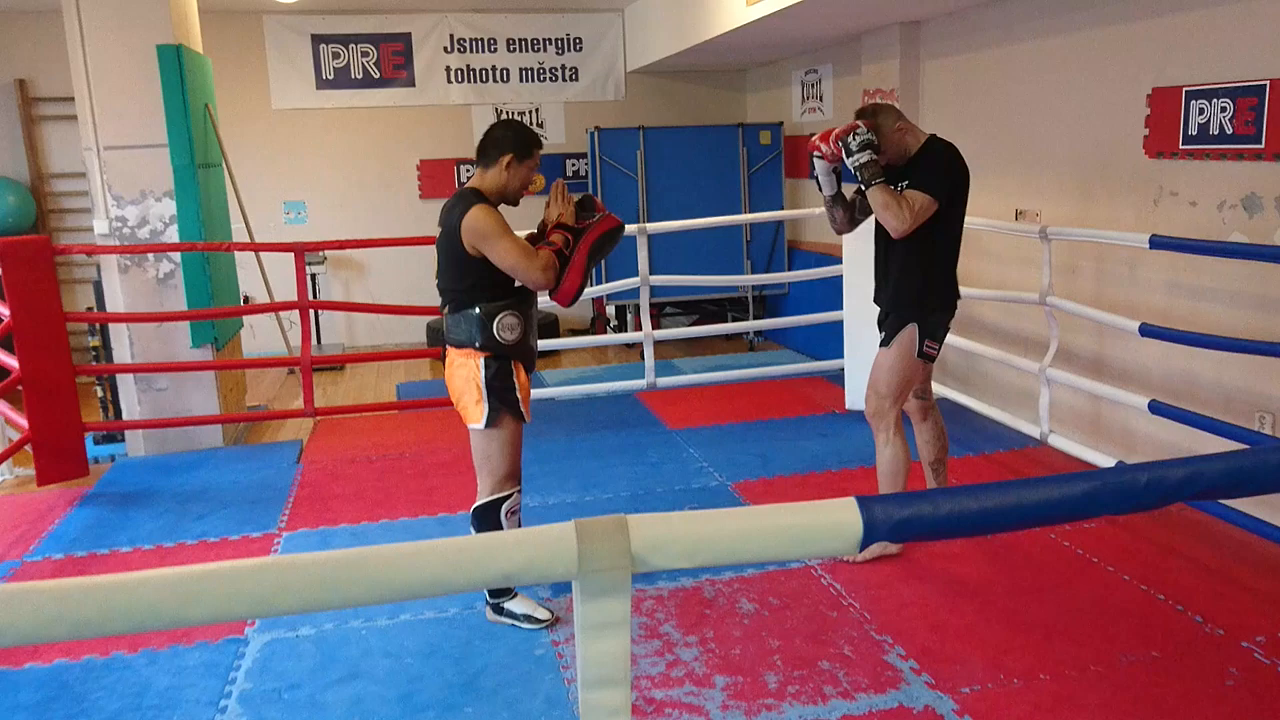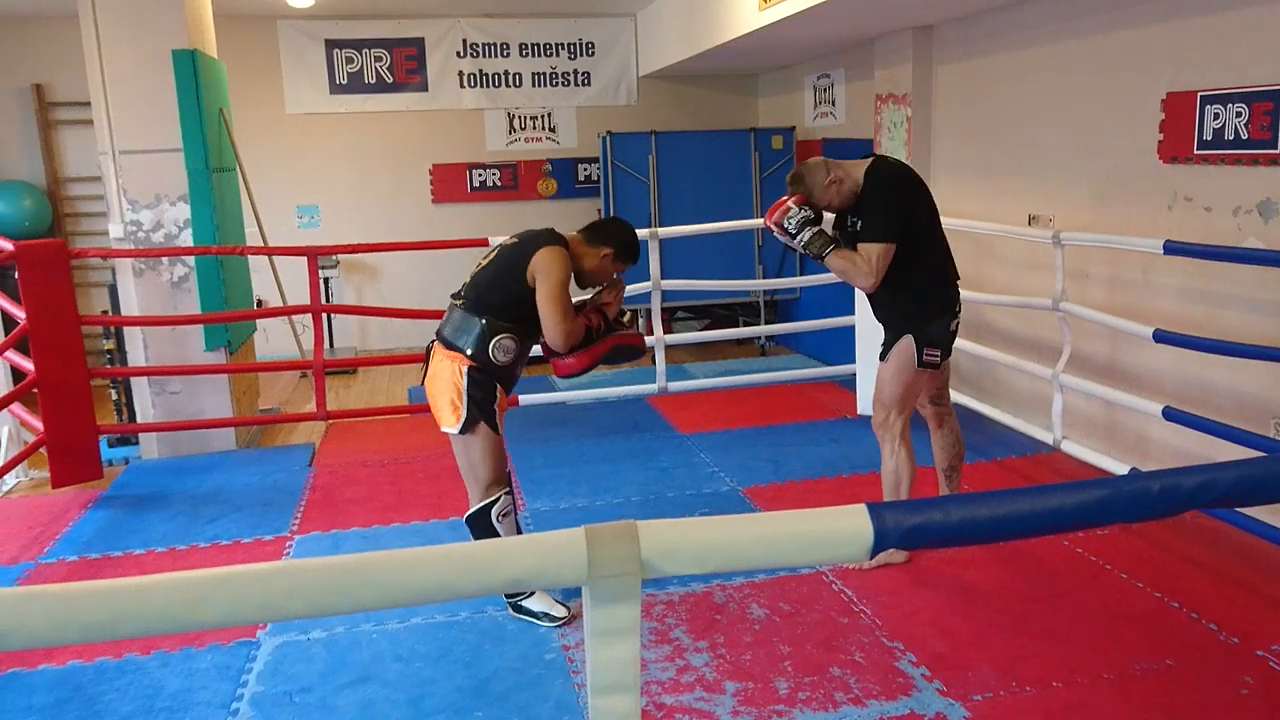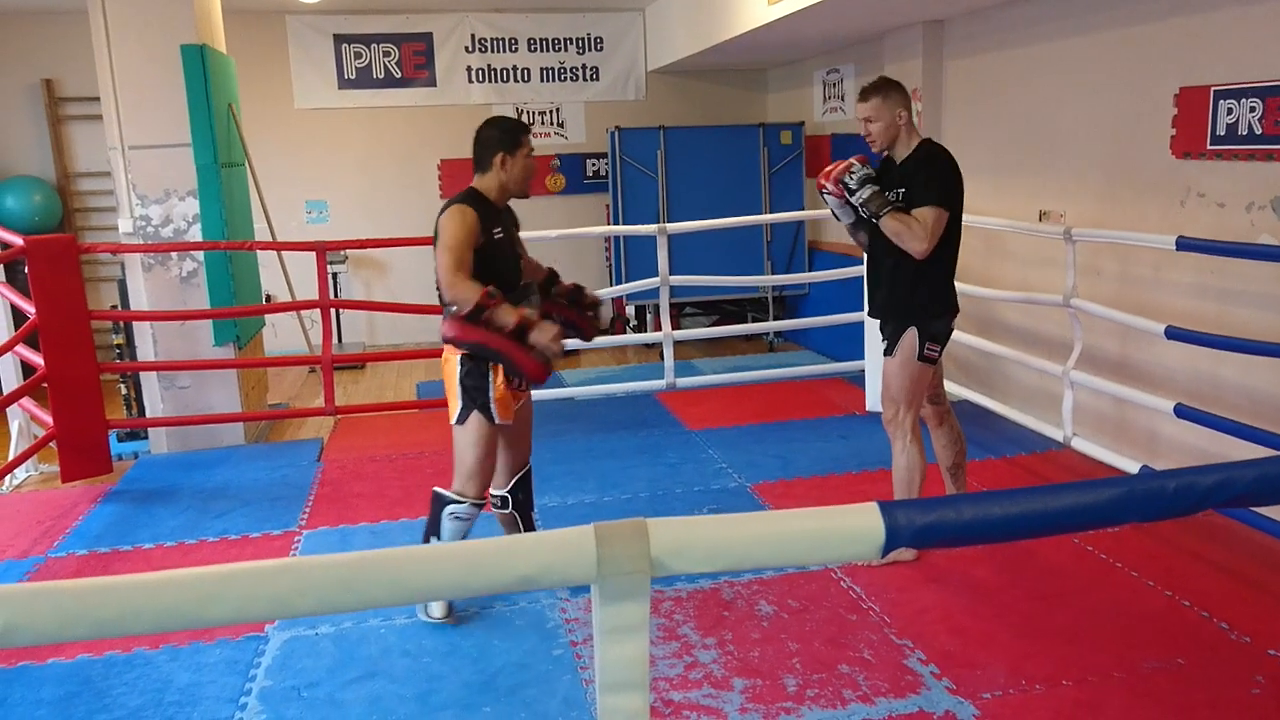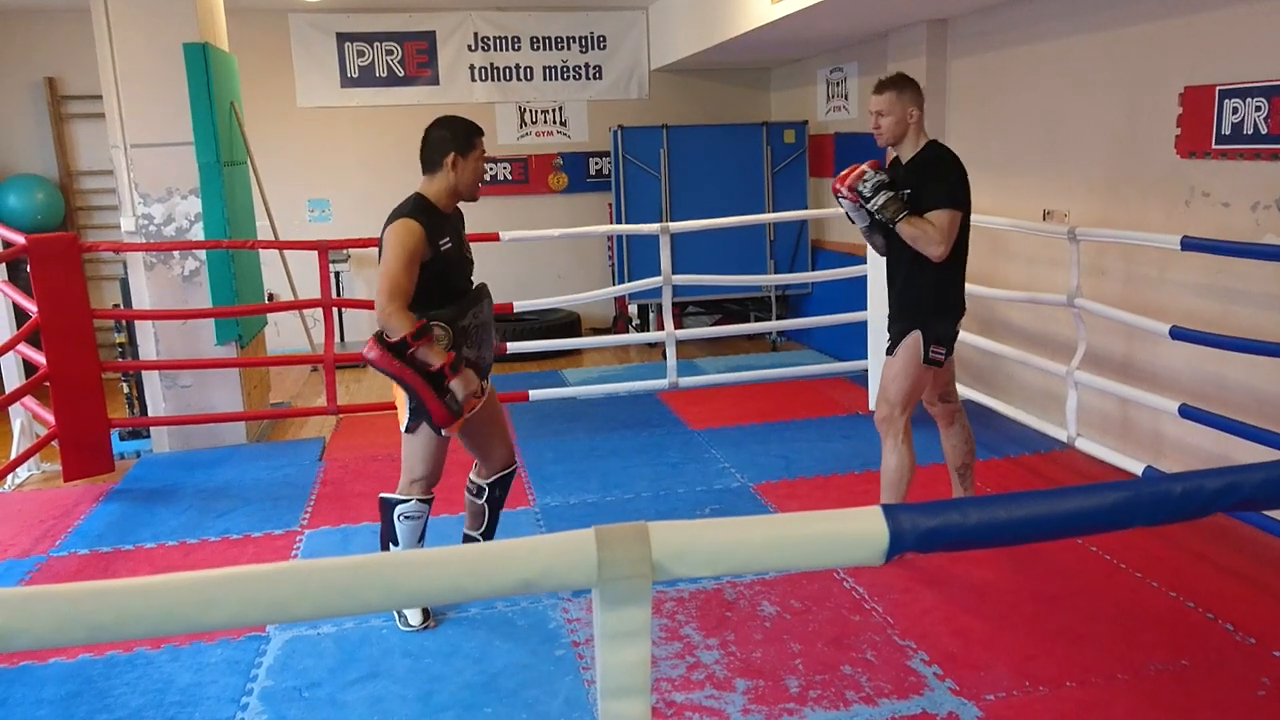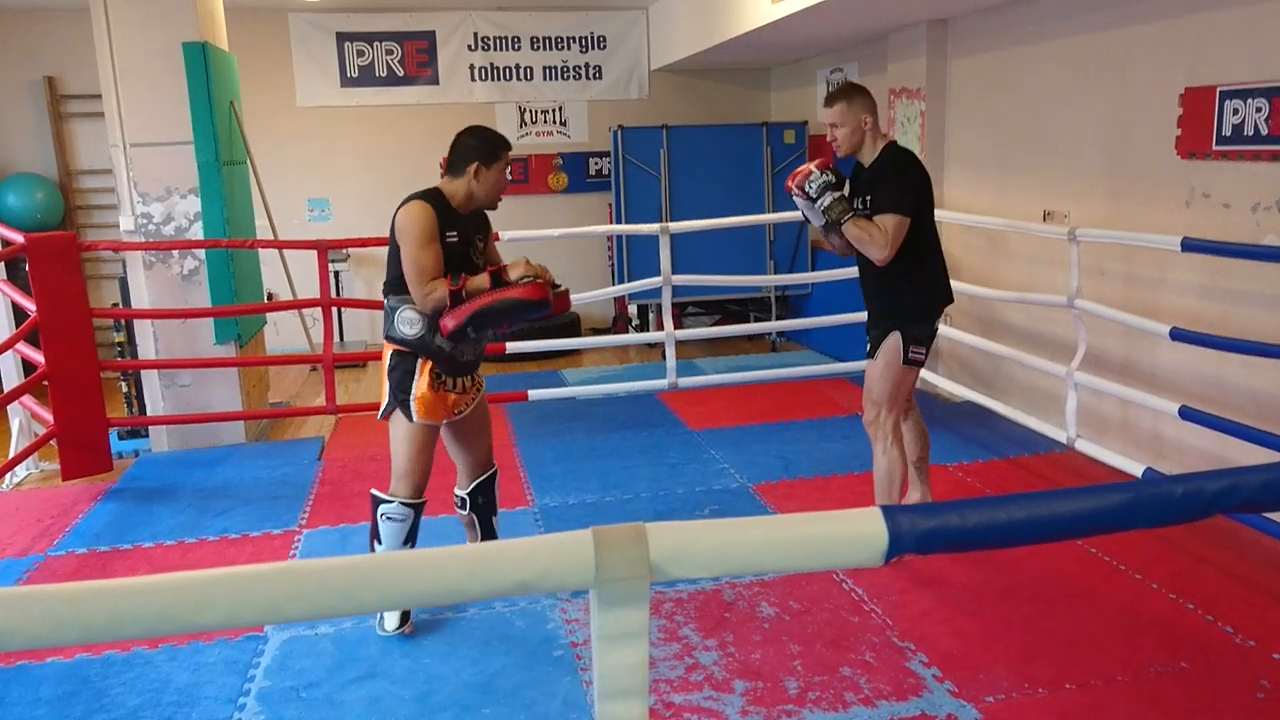
dt=0.5s
person 1, frame 1
left shoulder: (469, 208)
right shoulder: (477, 216)
left elbow: (516, 266)
right elbow: (539, 277)
left wrist: (552, 231)
right wrist: (561, 228)
left hip: (486, 359)
right hip: (486, 364)
left knee: (494, 473)
right knee: (500, 480)
right ankle: (501, 597)
person 1, frame 2
left shoulder: (540, 246)
right shoulder: (553, 256)
left elbow: (547, 320)
right elbow: (559, 338)
left wrist: (593, 312)
right wrist: (600, 315)
left hip: (469, 368)
right hip: (466, 374)
left knee: (497, 478)
right knee: (488, 488)
right ankle: (518, 593)
person 1, frame 3
left shoulder: (503, 215)
right shoulder: (462, 214)
left elbow: (528, 271)
right elbow: (453, 282)
right wrist: (528, 325)
left hip: (509, 361)
right hip: (477, 365)
left knee: (512, 469)
right knee: (473, 482)
person 1, frame 4
left shoulder: (450, 216)
right shoulder: (409, 227)
right elbow: (389, 310)
left wrist: (473, 351)
right wrist: (448, 368)
left hip: (467, 368)
right hip: (430, 377)
left knee: (499, 461)
right knee: (419, 484)
person 1, frame 5
left shoulder: (476, 220)
right shoulder: (419, 211)
left elbow: (491, 280)
right elbow: (429, 294)
left wrist: (529, 279)
right wrist: (502, 277)
left hip: (462, 366)
right hip: (415, 367)
left knee: (479, 467)
right knee: (408, 484)
person 2, frame 1
left shoulder: (941, 161)
right shoulder: (887, 163)
left elbow: (900, 222)
right elbow: (844, 224)
left wrist: (865, 168)
right wrist: (829, 180)
left hip: (922, 305)
right hip: (899, 300)
left knee: (881, 409)
right knee: (917, 402)
person 2, frame 2
left shoulder: (886, 188)
right shoulder: (859, 189)
left elbow: (867, 275)
right elbow: (845, 261)
left wrist: (815, 236)
right wrist: (806, 238)
left hip: (921, 315)
right hip: (922, 311)
left knee: (888, 420)
right knee: (935, 410)
person 2, frame 3
left shoulder: (935, 165)
right shoulder: (885, 168)
left elbow: (921, 242)
right elbow: (873, 242)
left wrist: (872, 199)
right wrist: (848, 211)
left hip: (922, 310)
right hip: (900, 307)
left knee: (897, 417)
right knee: (931, 408)
person 2, frame 4
left shoulder: (941, 166)
right shoulder: (894, 169)
left elbow: (937, 245)
left wrist: (886, 204)
right wrist: (863, 216)
left hip: (930, 311)
right hip: (912, 308)
left knee: (890, 418)
right knee: (943, 407)
right ankle: (964, 504)
person 2, frame 5
left shoulder: (900, 169)
right shoulder: (860, 173)
left elbow: (881, 249)
right elbow: (848, 246)
left wrist: (833, 201)
right wrist: (817, 212)
left hip: (909, 310)
right hip: (889, 307)
left knee: (879, 419)
right knee: (900, 406)
right ankle: (919, 497)
